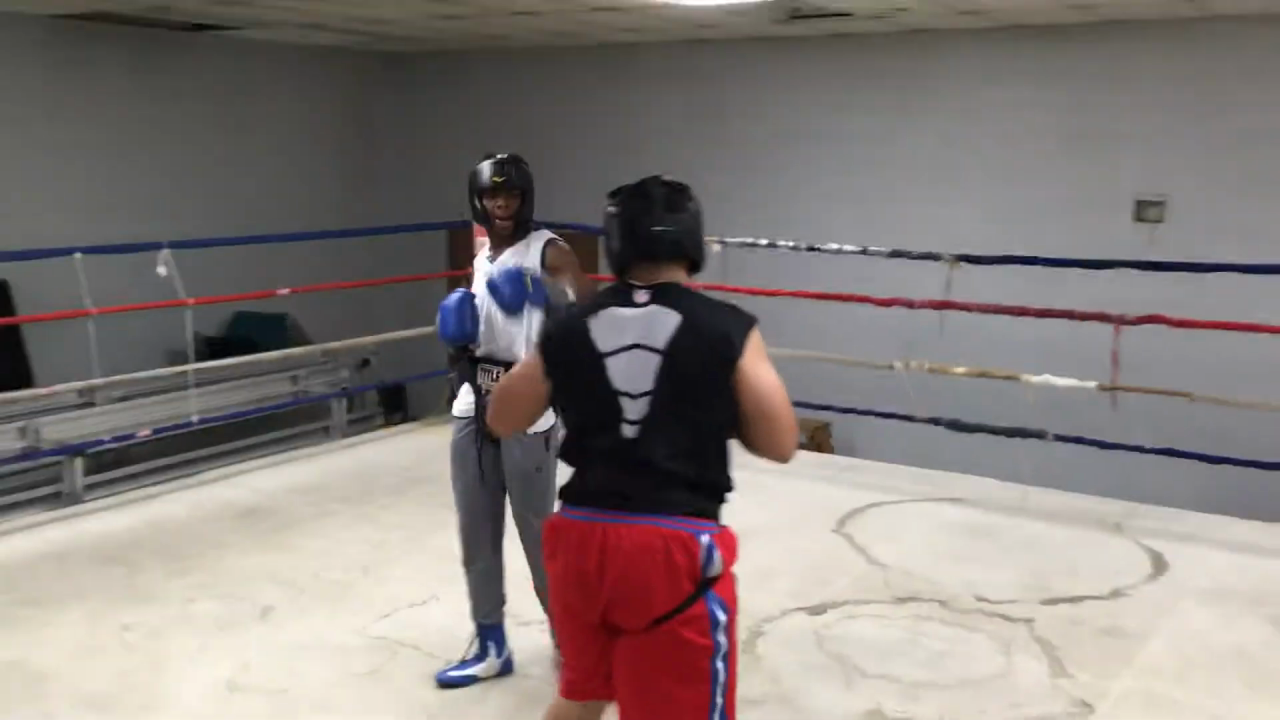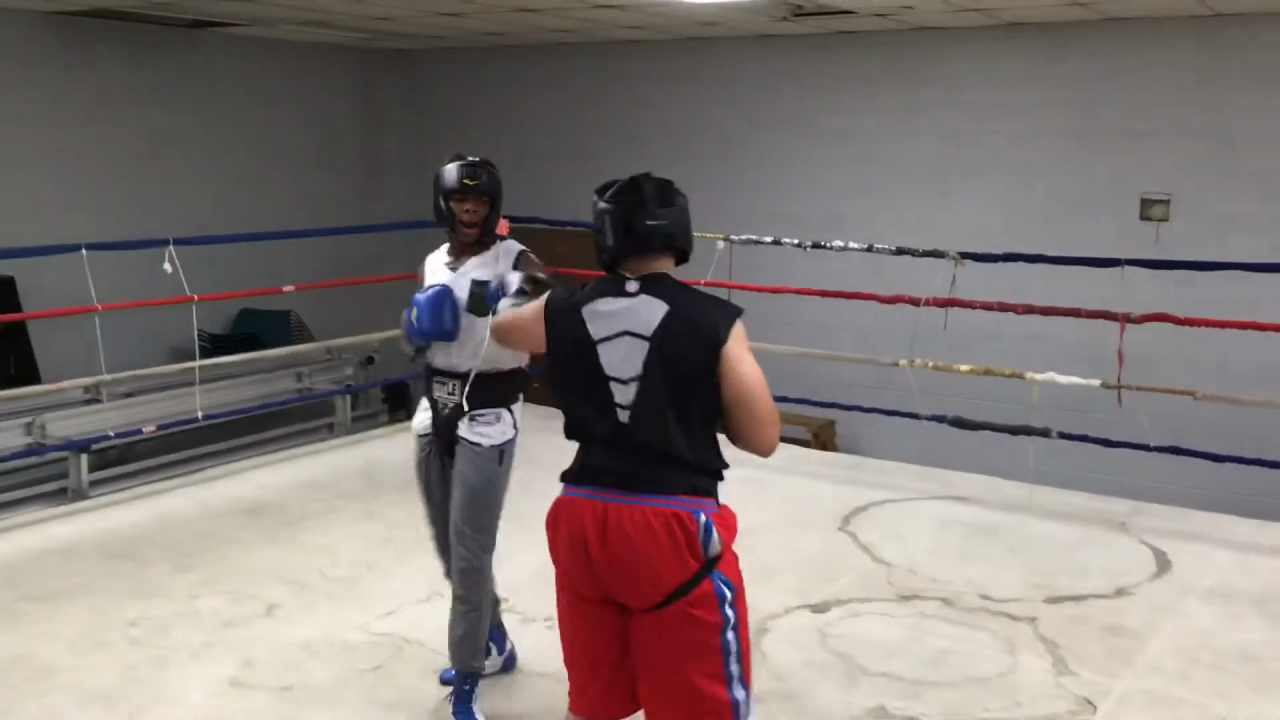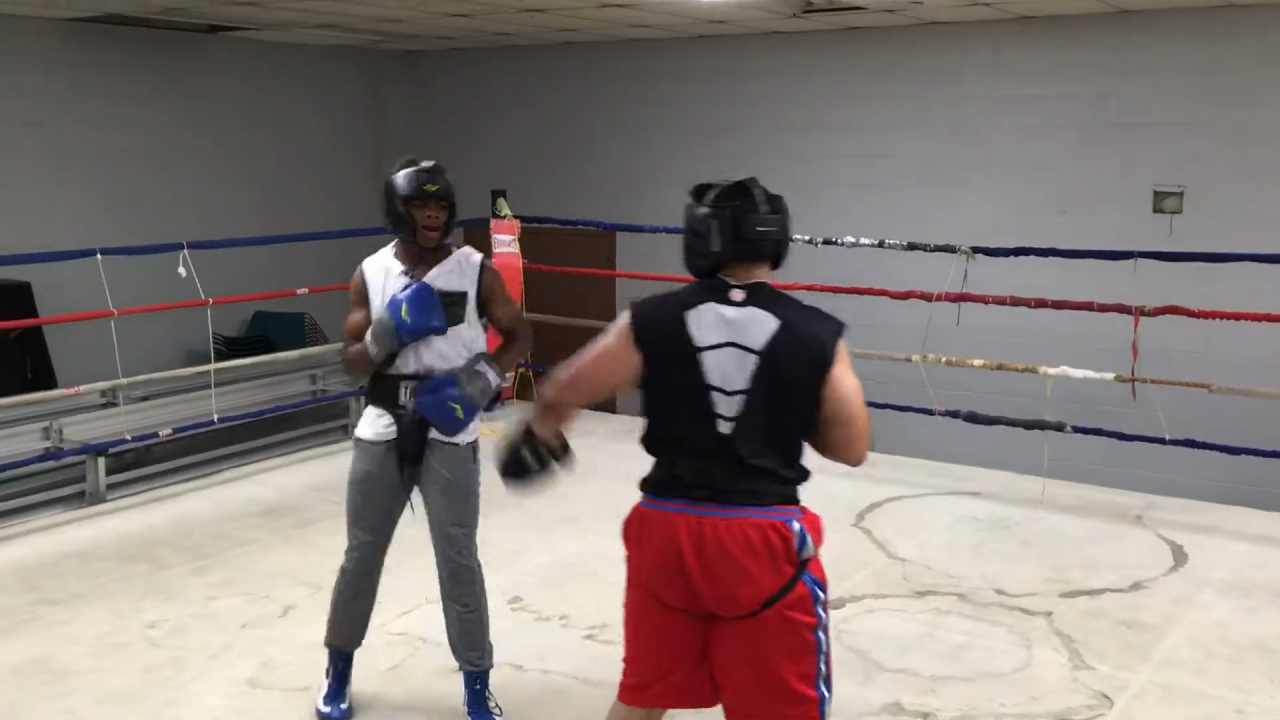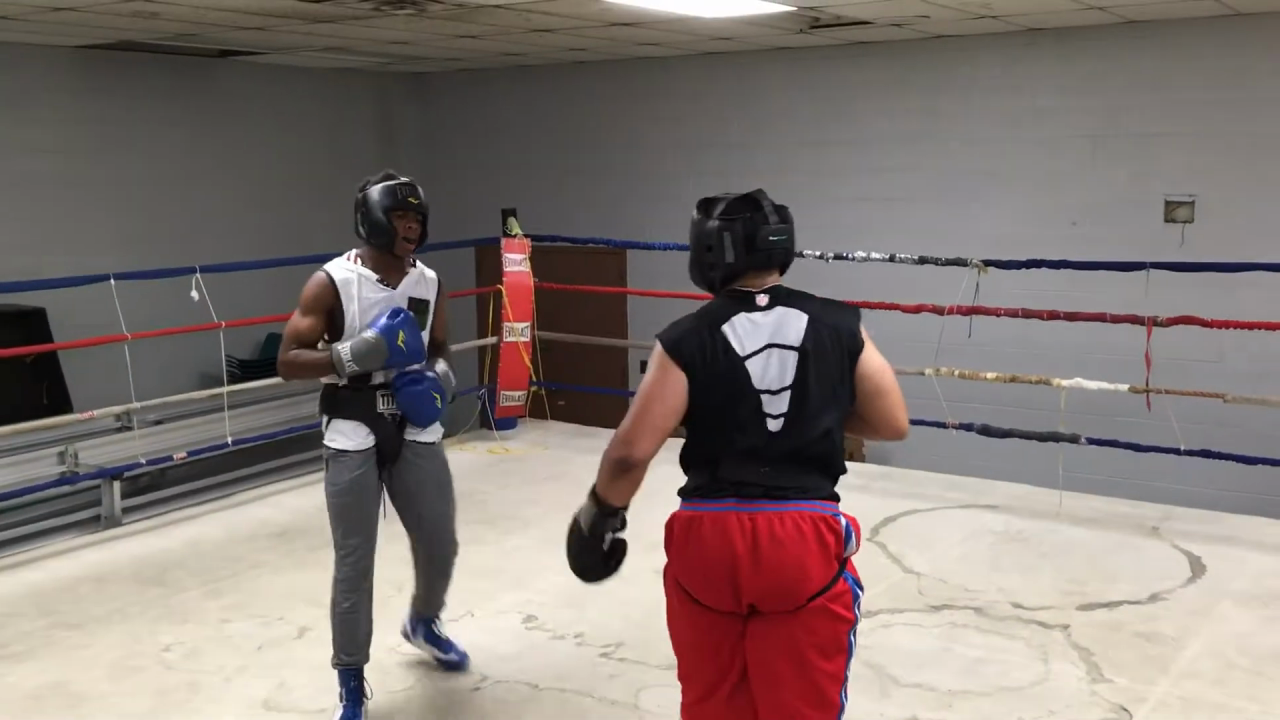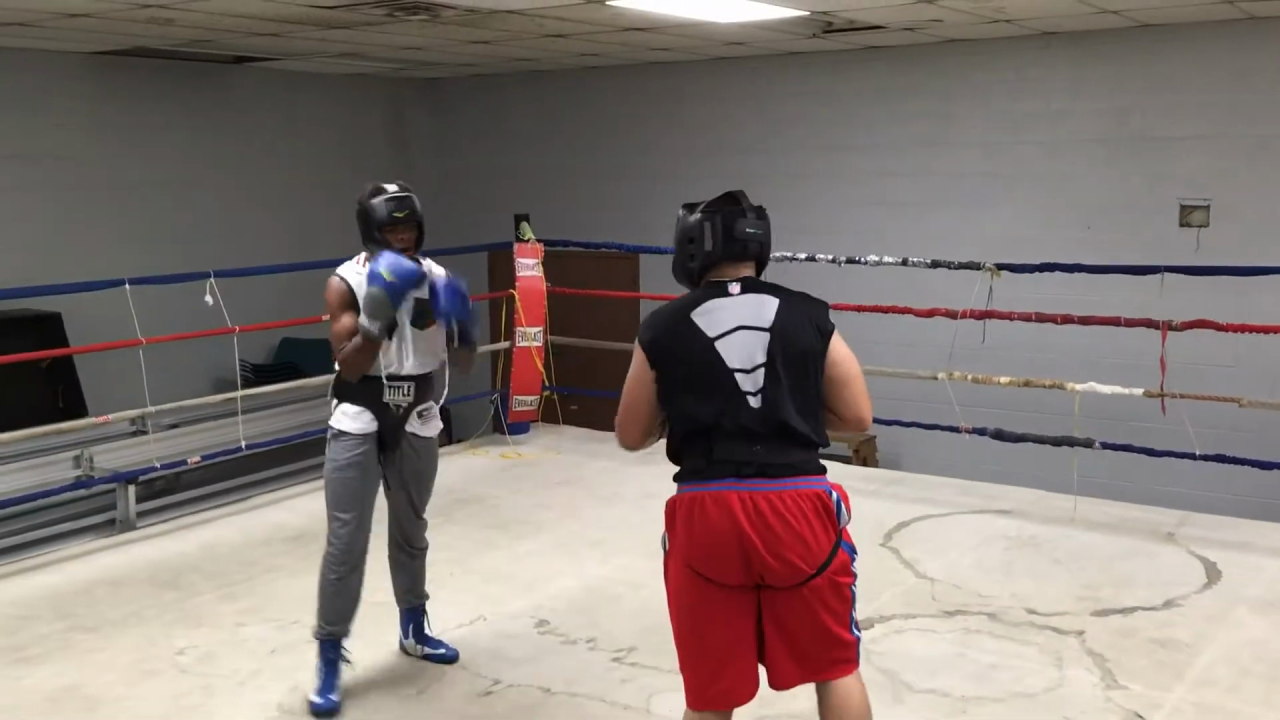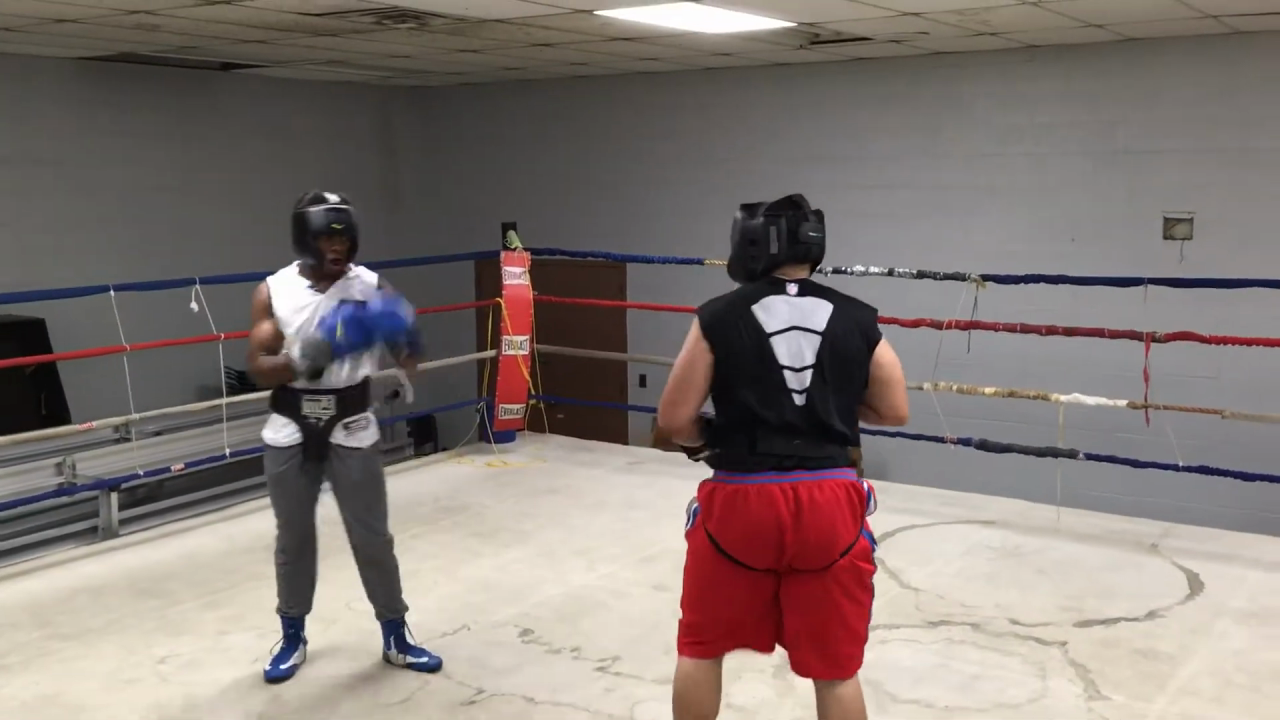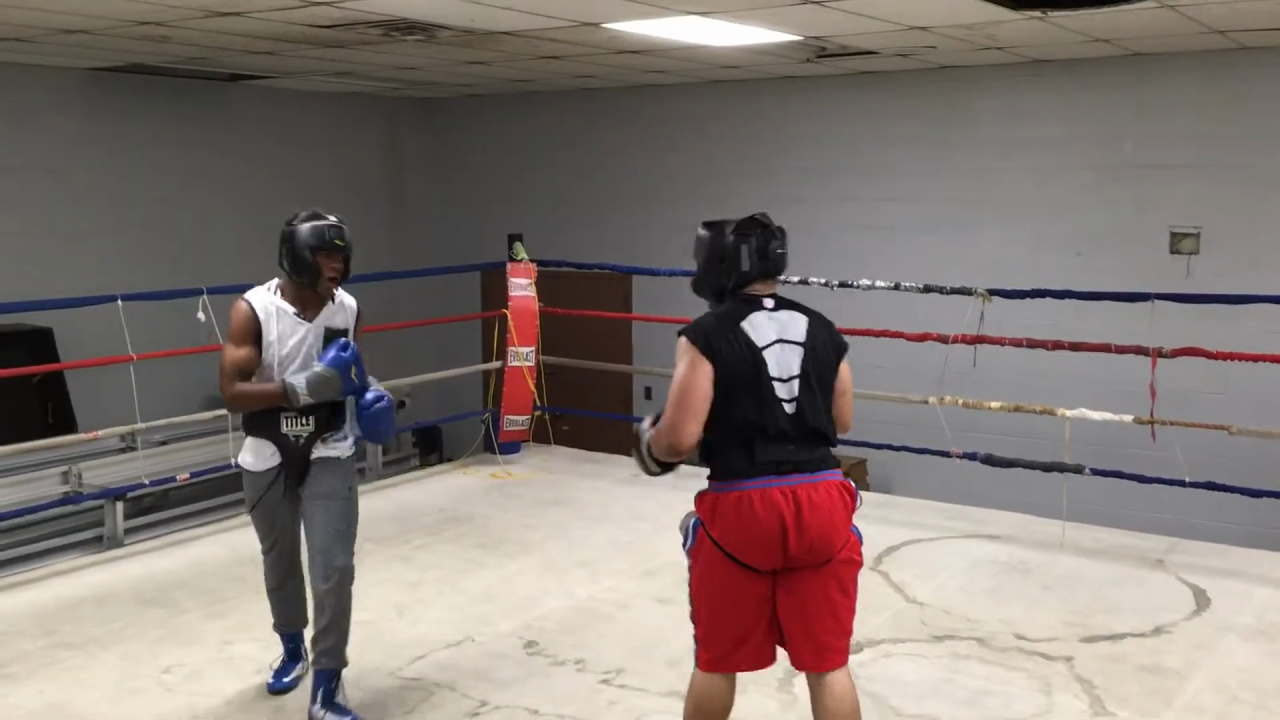
dt=0.4s
person 1, frame 1
left shoulder: (548, 250)
right shoulder: (484, 256)
left wrist: (546, 294)
right wrist: (456, 326)
left hip: (529, 410)
right hip: (474, 402)
left knee: (536, 531)
right knee: (474, 532)
right ankle: (491, 647)
person 1, frame 2
left shoulder: (516, 261)
right shoulder: (432, 264)
right wrist: (415, 327)
left hip: (487, 424)
right hip: (434, 417)
left knee: (469, 556)
right knee: (452, 551)
right ankle: (492, 644)
person 1, frame 3
left shoulder: (477, 271)
right shoulder: (370, 273)
left elbow: (518, 341)
right elbow: (352, 361)
left wrist: (481, 383)
right wrist: (381, 339)
left hip: (449, 431)
right hip: (383, 428)
left knee: (458, 559)
right knee: (360, 557)
person 1, frame 4
left shoulder: (429, 283)
right shoulder: (331, 282)
right elbow: (288, 361)
left wrist: (440, 379)
right wrist: (355, 354)
left hip: (417, 431)
right hip: (353, 434)
left knee: (438, 542)
right knee: (354, 561)
left ankle: (424, 626)
person 1, frame 5
left shoulder: (437, 278)
right shoulder: (345, 282)
left elbow: (459, 357)
right elbow: (352, 366)
left wrist: (463, 328)
right wrist: (378, 314)
left hip: (417, 417)
right hip: (358, 418)
left knee: (410, 529)
right knee: (346, 537)
left ankle: (414, 628)
right ankle: (328, 659)
person 1, frame 6
left shoulder: (371, 287)
right shoulder: (273, 291)
left elbow: (405, 359)
right elbow: (259, 367)
left wrist: (407, 339)
right wrist: (308, 356)
left hip: (351, 428)
right hip: (289, 431)
left knee: (371, 537)
right knee: (293, 538)
left ankle: (396, 636)
right ankle: (292, 637)
person 1, frame 7
left shoulder: (347, 309)
right shoulder: (252, 309)
right elbow: (232, 392)
left wrist: (366, 391)
right wrist: (305, 387)
left hip: (327, 450)
right hip: (267, 452)
left knee: (332, 570)
right knee: (280, 563)
right ankle: (293, 649)
person 2, frame 1
left shoulder: (567, 327)
right shoulder: (728, 331)
left elbow: (504, 421)
right elbow: (780, 443)
left hip: (580, 539)
right hip: (676, 552)
person 2, frame 2
left shoulder: (566, 313)
right shoulder: (715, 321)
left elbow: (504, 328)
right elbow: (762, 439)
left wrist: (517, 298)
left hip: (585, 521)
right hip: (677, 528)
person 2, frame 3
left shoulder: (654, 319)
right shoulder: (816, 335)
left elbow: (562, 394)
right elbow: (851, 448)
left wrist: (535, 434)
left hip: (667, 531)
right hip: (766, 543)
person 2, frame 4
left shoulder: (686, 341)
right shoulder: (839, 326)
left elbow: (632, 450)
right elbow: (892, 424)
left wrist: (599, 511)
left hip: (707, 537)
right hip: (805, 540)
person 2, frame 5
left shoulder: (664, 329)
right shoulder: (809, 316)
left elbow: (632, 435)
right elbow: (856, 415)
left hip: (707, 517)
right hip: (800, 511)
right knee: (836, 668)
person 2, frame 6
left shoulder: (719, 317)
right shoulder: (856, 320)
left elbow: (673, 418)
right elbow: (893, 411)
left wrist: (703, 442)
left hip: (741, 502)
right hip: (829, 503)
left knee: (701, 648)
right knee: (836, 670)
person 2, frame 7
left shoulder: (706, 336)
right shoulder: (821, 330)
left elbow: (681, 439)
left wrist: (649, 442)
left hip: (740, 508)
right hip: (821, 502)
left knee: (718, 660)
right knee: (827, 662)
